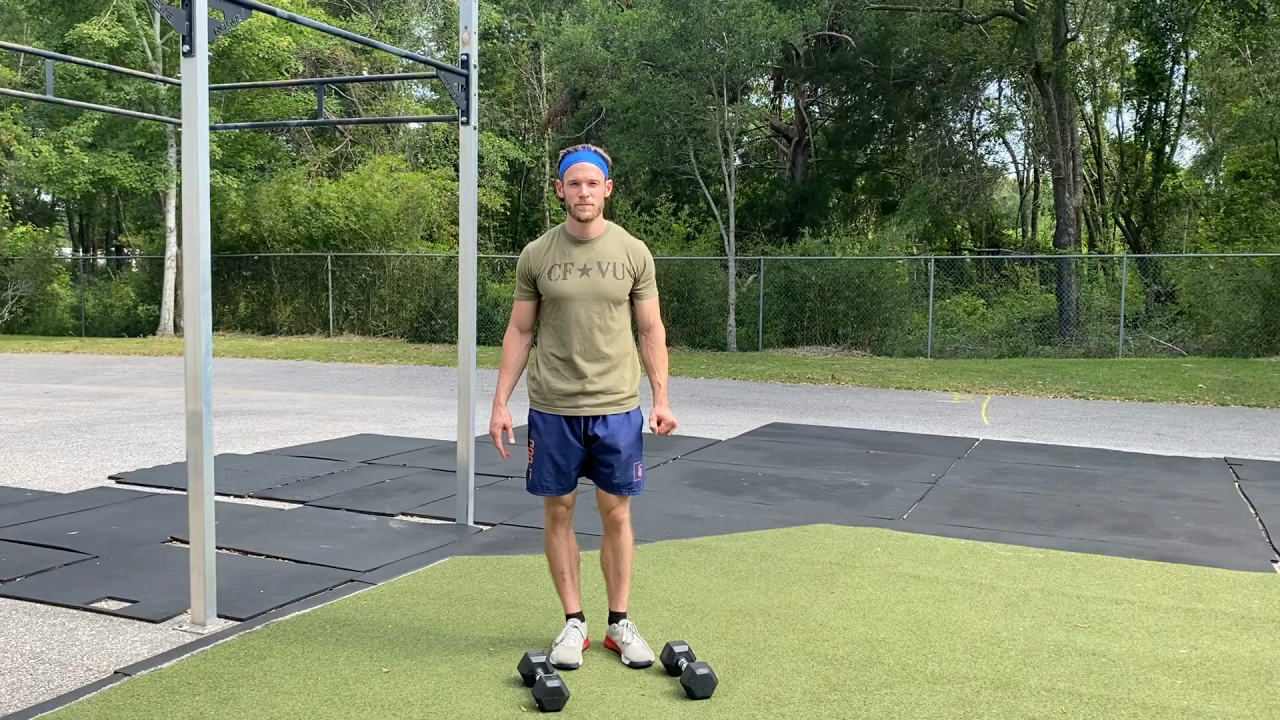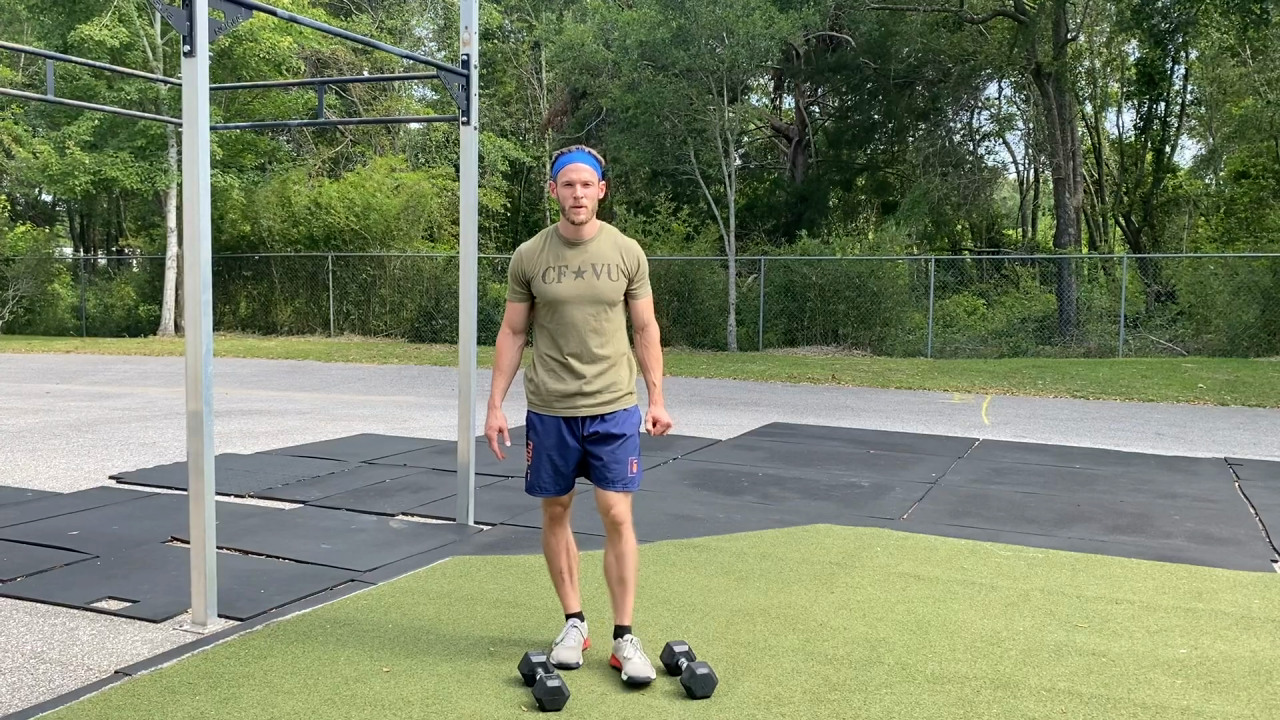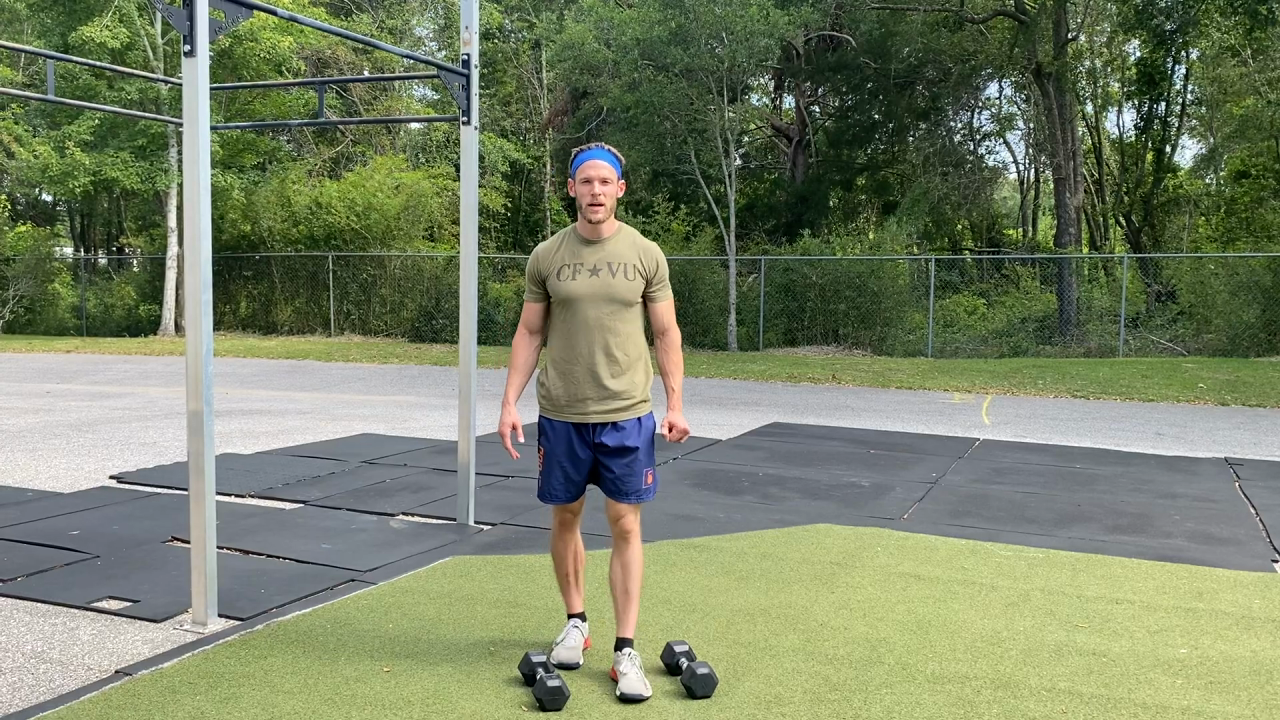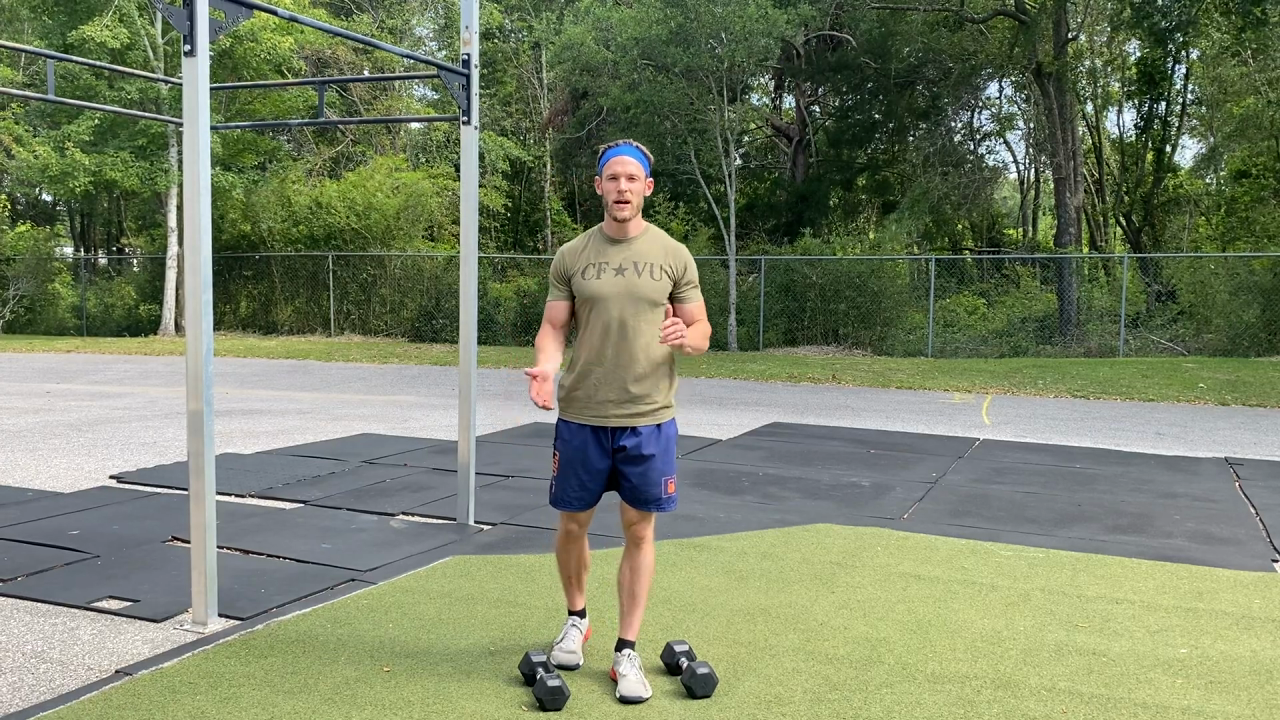
dt=0.5s
person 1, frame 1
left shoulder: (634, 252)
right shoulder: (537, 254)
left elbow: (651, 330)
right elbow: (520, 332)
left wrist: (661, 398)
right wrist: (500, 402)
left hip: (617, 406)
right hip: (553, 408)
left knee: (616, 515)
right knee: (558, 513)
left ankle: (619, 622)
right ankle: (574, 623)
person 1, frame 2
left shoulder: (627, 251)
right shoulder: (528, 256)
left elbow: (645, 328)
right elbow: (512, 332)
left wrist: (657, 398)
right wrist: (495, 404)
left hip: (614, 406)
right hip: (550, 408)
left knee: (618, 517)
right knee: (556, 513)
left ankle: (624, 637)
right ankle: (575, 622)
person 1, frame 3
left shoulder: (645, 253)
right shoulder: (546, 255)
left elbow: (666, 332)
right elbow: (530, 333)
left wrist: (675, 404)
right wrist: (509, 402)
left hip: (628, 414)
right hip: (561, 413)
left knee: (624, 526)
right knee: (565, 518)
left ankle: (625, 650)
right ankle: (575, 622)
person 1, frame 4
left shoulder: (673, 255)
right shoulder: (571, 255)
left elbow: (700, 327)
right elbow: (554, 328)
left wrist: (687, 339)
right wrist: (545, 368)
left hip: (649, 419)
right hip: (581, 417)
left knee: (639, 532)
right knee: (572, 525)
left ankle: (626, 652)
right ankle: (576, 618)
